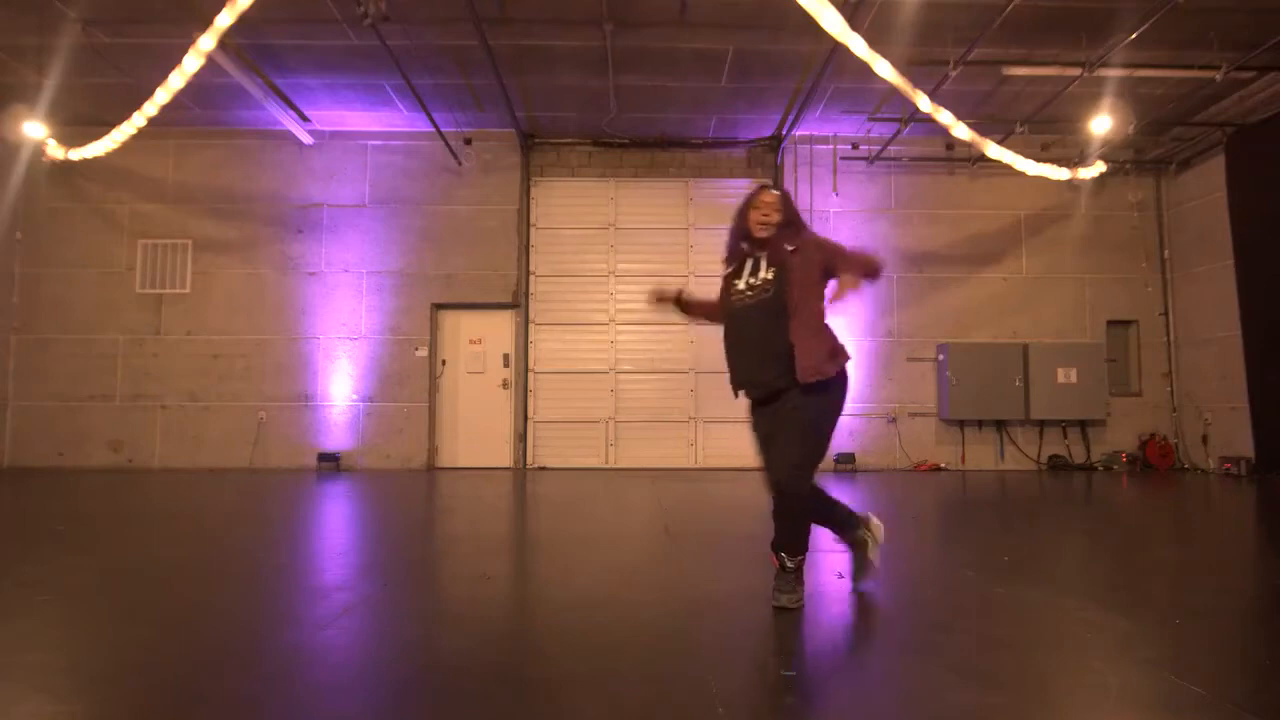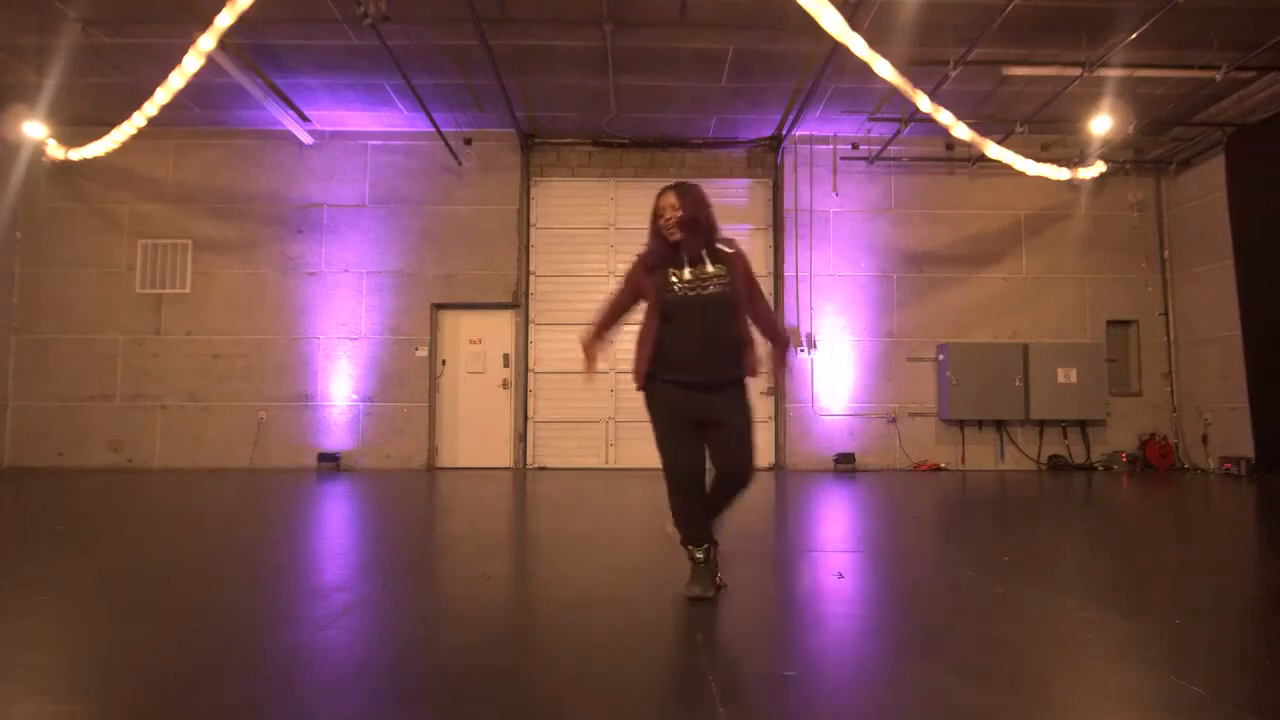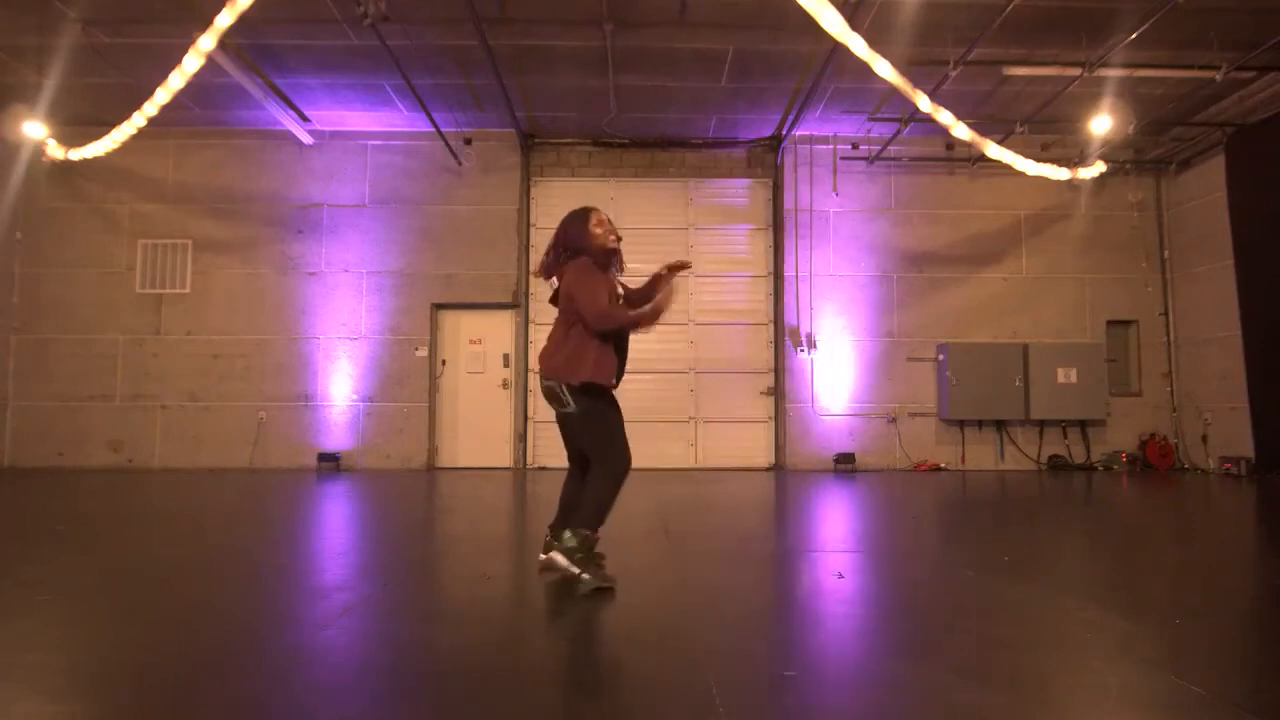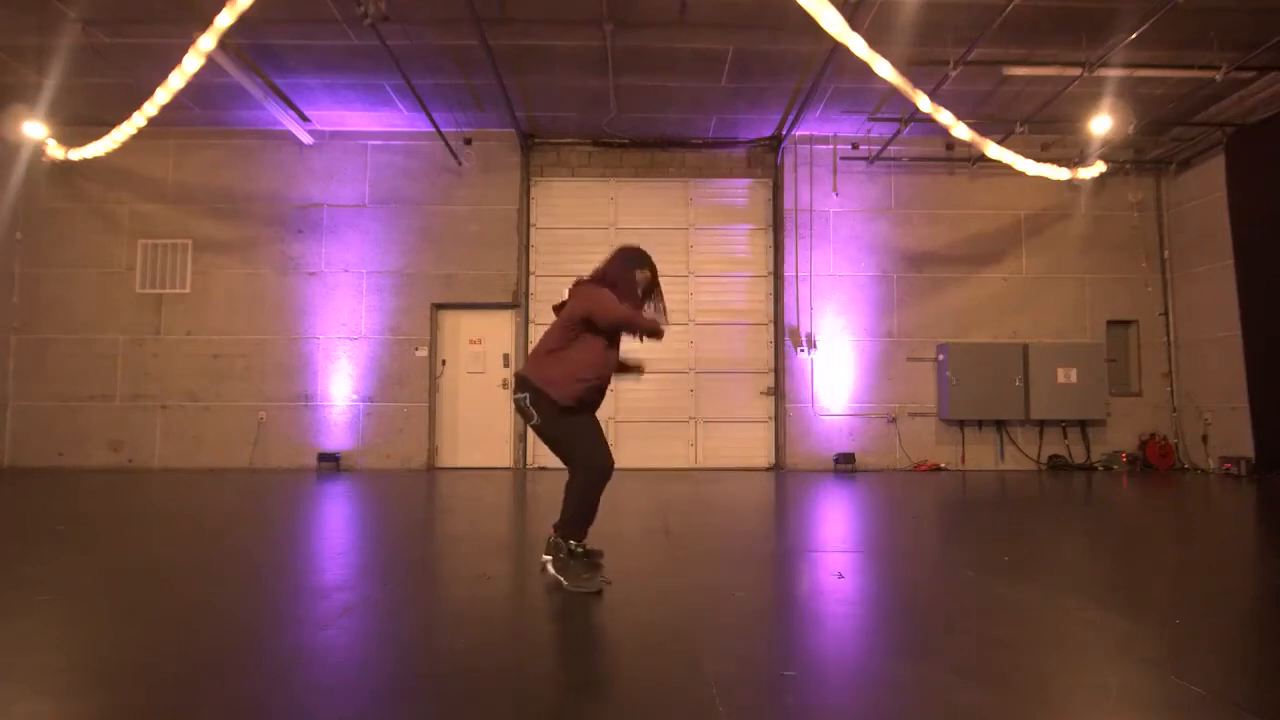
dt=1s
person 1, frame 1
left shoulder: (804, 251)
right shoulder: (735, 268)
left elbow: (867, 265)
right elbow: (721, 312)
left wrist: (851, 271)
right wrist: (679, 300)
left hip: (809, 387)
right hip: (763, 396)
left knee: (789, 479)
right knee: (785, 484)
left ankle: (789, 570)
right ankle: (858, 528)
person 1, frame 2
left shoulder: (729, 256)
right shoulder: (652, 263)
left elbow: (755, 304)
right elbow: (619, 303)
left wrist: (778, 343)
right wrist: (596, 336)
left hip: (725, 386)
right hip: (670, 387)
left knee: (737, 470)
right knee: (683, 475)
left ankle: (699, 529)
right ankle: (701, 559)
person 1, frame 3
left shoulder: (598, 273)
right shoulder: (581, 271)
left elbow: (629, 302)
right elbow: (604, 319)
left wrist: (661, 277)
right wrist: (656, 309)
left hip: (582, 382)
right hip: (576, 382)
left knee: (585, 464)
right knee: (613, 462)
left ankle: (559, 542)
right ankle: (577, 544)
person 1, frame 4
left shoulder: (601, 305)
right shoulder: (593, 296)
right elbow: (622, 315)
left wrist: (627, 365)
right wrist: (652, 325)
left hip: (567, 396)
right hip: (542, 393)
left knee: (594, 466)
right knee: (595, 465)
left ankle: (562, 544)
right ankle: (565, 553)
